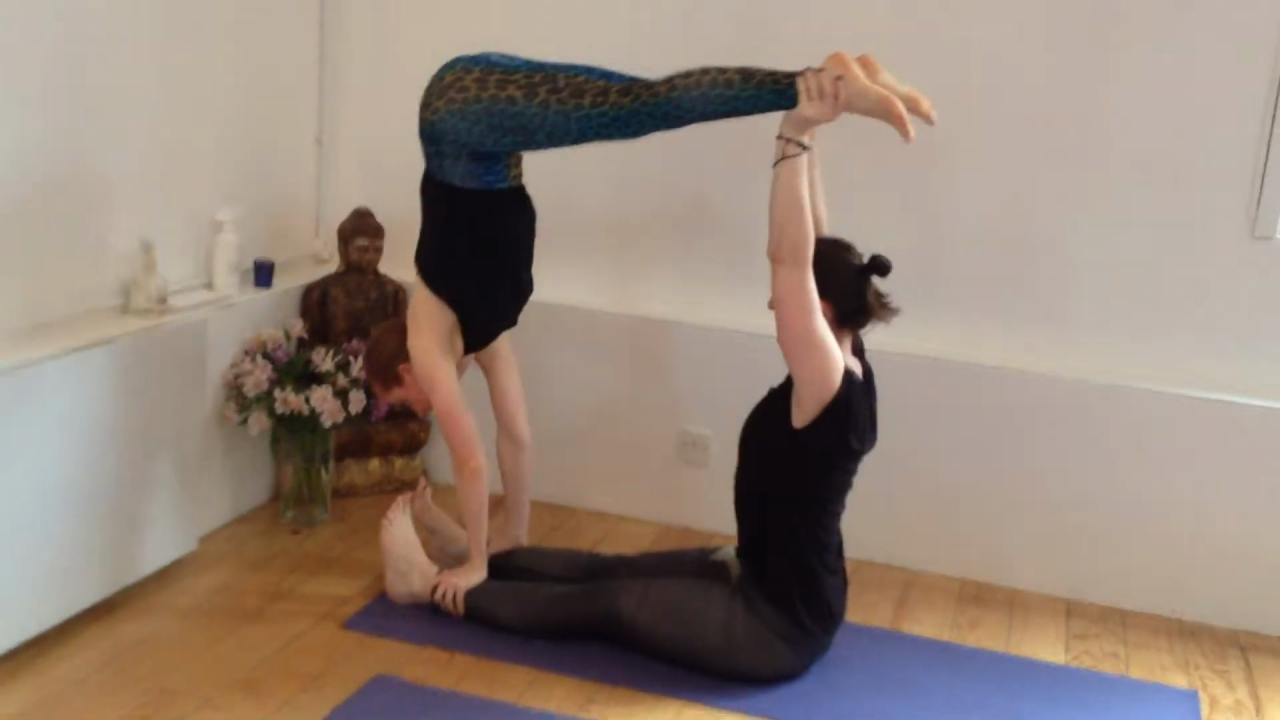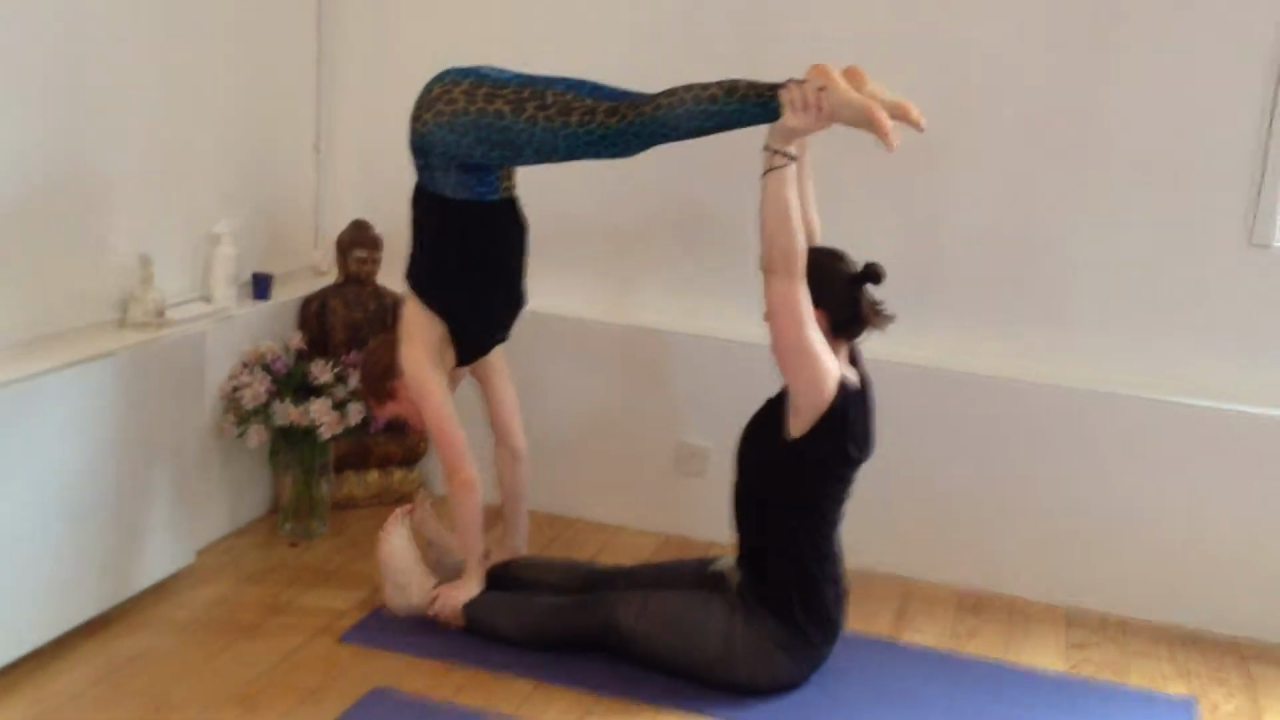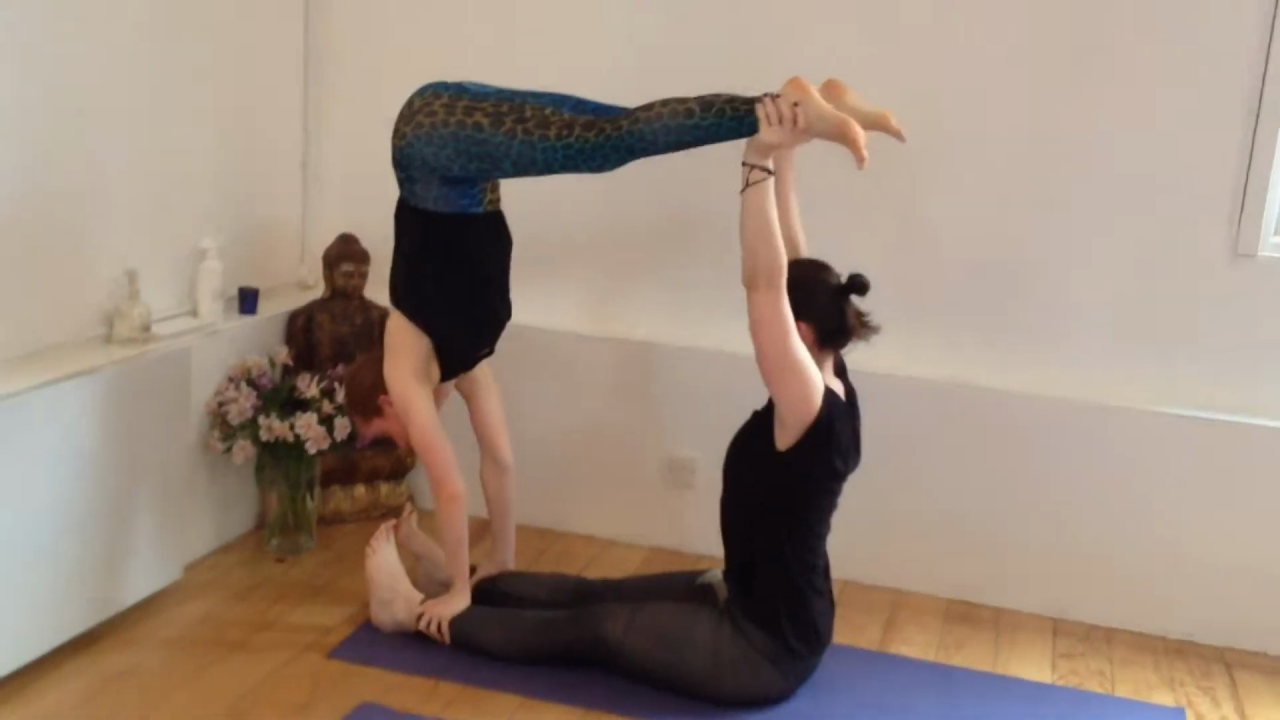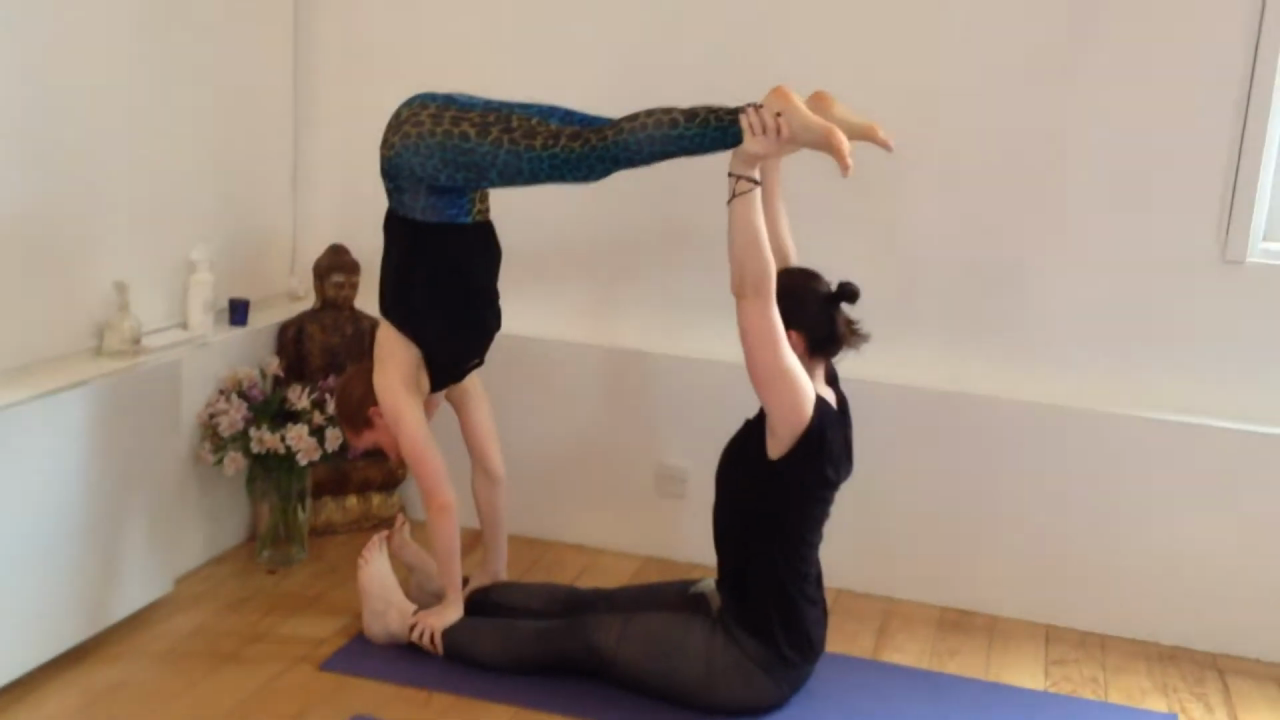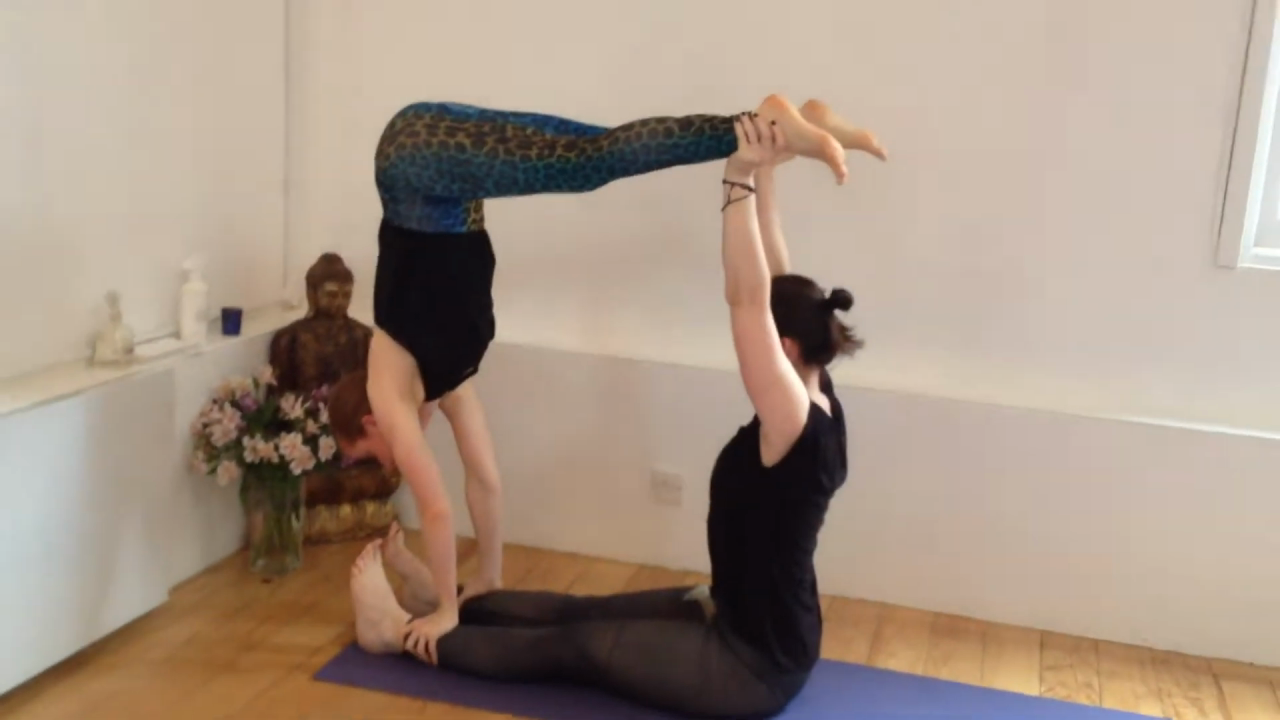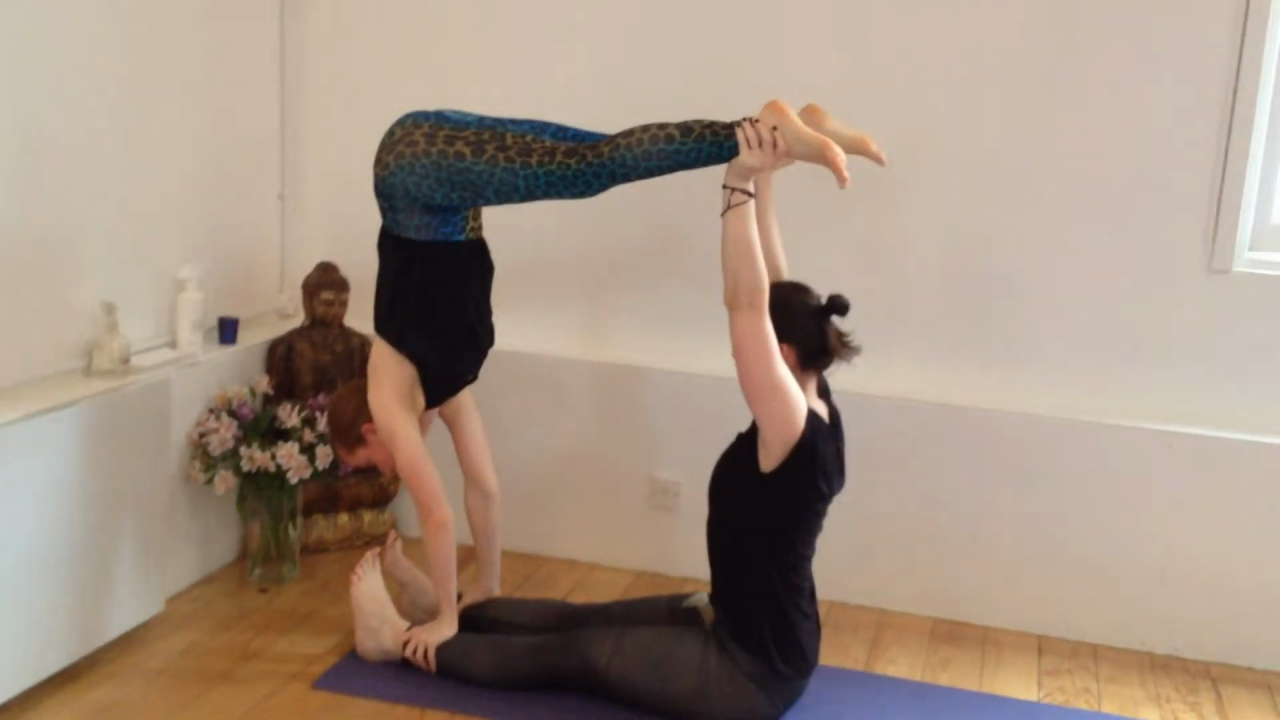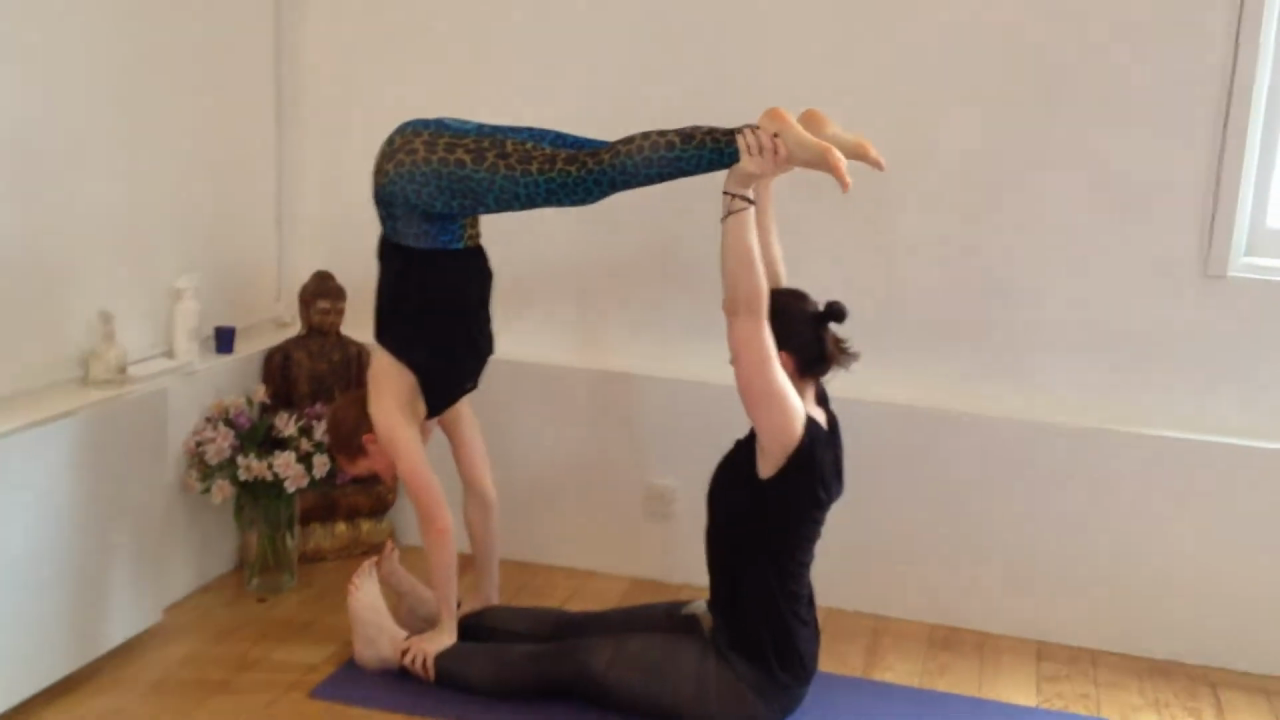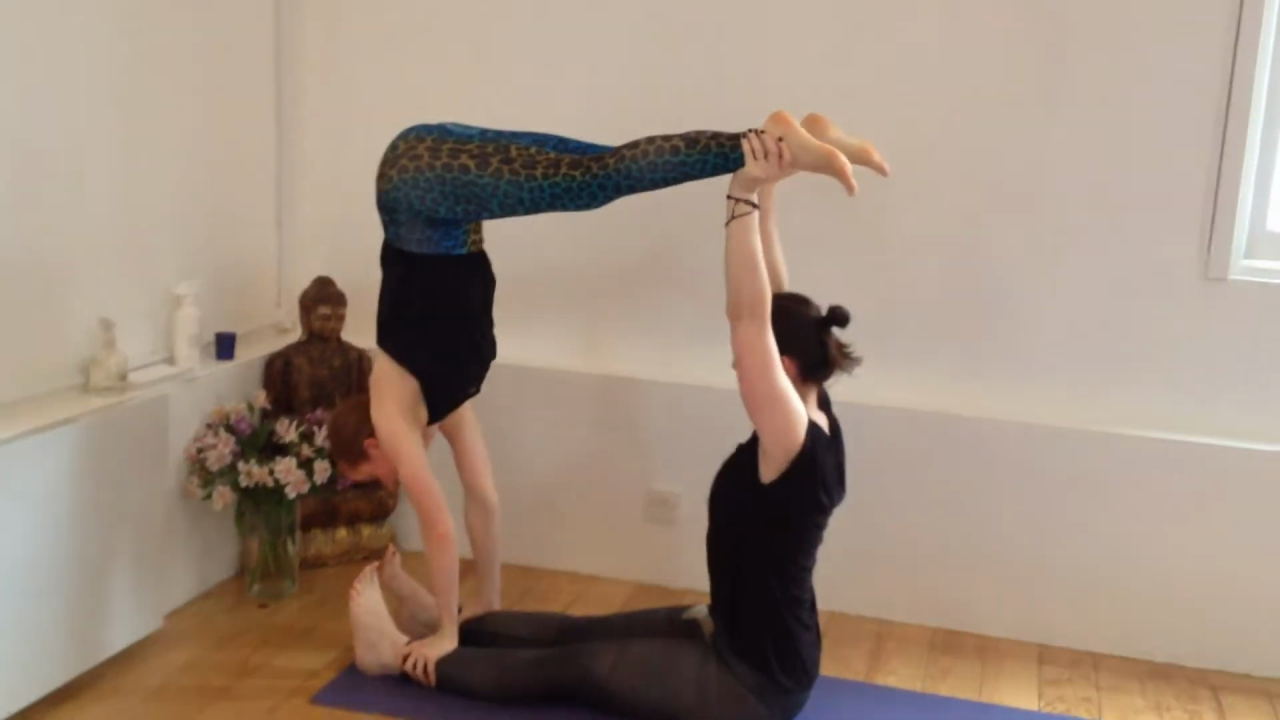
dt=0.1s
person 1, frame 1
left shoulder: (829, 387)
right shoulder: (849, 368)
left elbow: (789, 261)
right elbow: (808, 253)
left wrist: (795, 137)
right wrist: (804, 137)
left hip: (777, 627)
right hip: (766, 581)
left knee: (603, 605)
right knee: (604, 571)
left ankle: (433, 585)
right ankle: (469, 558)
person 1, frame 2
left shoulder: (824, 395)
right shoulder: (844, 377)
left elbow: (781, 272)
right elbow: (802, 262)
left wrist: (782, 149)
right wrist: (794, 150)
left hip: (776, 637)
right hip: (766, 593)
left knee: (603, 614)
right knee: (605, 583)
left ankle: (433, 598)
right ankle: (468, 570)
person 1, frame 3
left shoulder: (810, 407)
right shoulder: (831, 387)
left elbow: (763, 285)
right elbow: (786, 276)
left wrist: (759, 161)
right wrist: (781, 160)
left hip: (765, 650)
right hip: (759, 606)
left knee: (590, 628)
right knee: (594, 595)
left ankle: (419, 613)
person 1, frame 4
left shoulder: (802, 416)
right shoulder: (824, 395)
left elbow: (753, 295)
right elbow: (777, 283)
left wrist: (746, 172)
right wrist: (767, 169)
left hip: (758, 658)
right hip: (750, 614)
left knee: (583, 637)
right knee: (587, 605)
left ankle: (413, 624)
person 1, frame 5
left shoulder: (796, 423)
right shoulder: (817, 405)
left elbow: (749, 301)
right elbow: (771, 288)
left wrist: (740, 181)
right wrist: (762, 177)
left hip: (754, 664)
right hip: (745, 620)
left knee: (577, 646)
right knee: (580, 611)
left ankle: (405, 633)
person 1, frame 6
left shoulder: (795, 429)
right shoulder: (815, 411)
left elbow: (748, 306)
right elbow: (769, 295)
left wrist: (740, 187)
right wrist: (760, 183)
left hip: (753, 670)
right hip: (742, 626)
left knee: (576, 653)
right knee: (579, 620)
left ankle: (406, 640)
person 1, frame 7
left shoulder: (792, 436)
right shoulder: (813, 418)
left elbow: (744, 314)
right elbow: (767, 301)
left wrist: (740, 194)
right wrist: (760, 190)
right hip: (741, 634)
left knee: (573, 661)
right knee: (578, 627)
left ankle: (403, 649)
person 1, frame 8
left shoulder: (794, 441)
right shoulder: (815, 422)
left elbow: (747, 319)
right elbow: (769, 306)
left wrist: (745, 198)
right wrist: (762, 195)
right hip: (743, 639)
left knee: (575, 665)
right knee: (579, 633)
left ankle: (405, 655)
person 2, frame 1
left shoulder: (426, 346)
right shoulder: (472, 326)
left elbow: (472, 463)
right elbow: (516, 437)
left wrist: (476, 565)
right wrist: (514, 538)
left knee: (644, 110)
person 2, frame 2
left shoulder: (419, 359)
right shoulder: (465, 338)
left elbow: (462, 475)
right elbow: (514, 448)
left wrist: (472, 577)
right wrist: (513, 549)
left knee: (630, 125)
person 2, frame 3
left shoulder: (404, 375)
right shoulder: (453, 355)
left elbow: (450, 490)
right elbow: (500, 460)
left wrist: (459, 591)
right wrist: (501, 562)
left knee: (610, 141)
person 2, frame 4
left shoulder: (395, 386)
right shoulder: (443, 366)
left elbow: (441, 501)
right elbow: (492, 471)
left wrist: (452, 602)
right wrist: (495, 572)
left knee: (597, 150)
person 2, frame 5
left shoulder: (388, 396)
right shoulder: (436, 374)
left elbow: (435, 507)
right elbow: (486, 480)
left wrist: (446, 611)
right wrist: (488, 580)
left knee: (592, 159)
person 2, frame 6
left shoulder: (389, 403)
right shoulder: (436, 381)
left elbow: (436, 514)
right elbow: (485, 486)
left wrist: (446, 618)
right wrist: (486, 587)
left knee: (591, 167)
person 2, frame 7
left shoulder: (390, 412)
right shoulder: (435, 391)
left elbow: (438, 524)
right elbow: (483, 495)
left wrist: (446, 627)
right wrist: (485, 597)
left knee: (593, 176)
person 2, frame 8
left shoulder: (393, 418)
right shoulder: (437, 395)
left elbow: (439, 529)
right elbow: (484, 500)
left wrist: (447, 633)
right wrist: (487, 602)
left knee: (595, 180)
